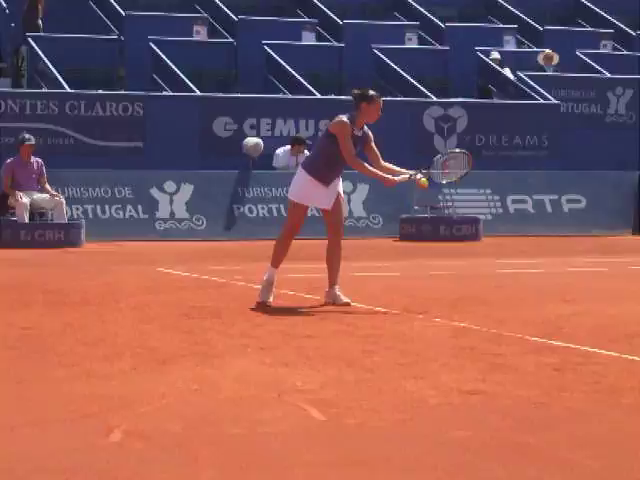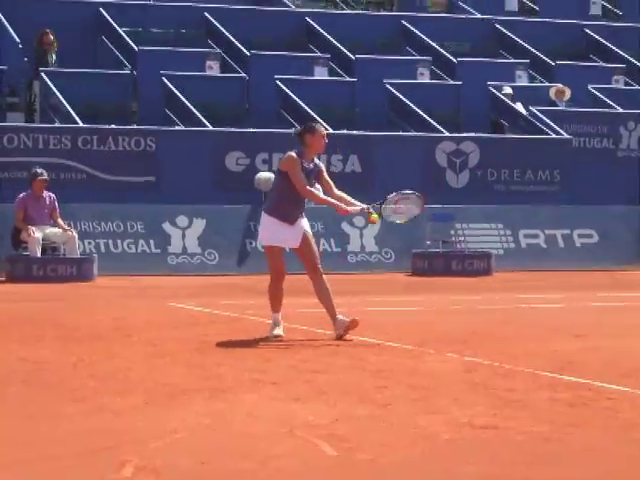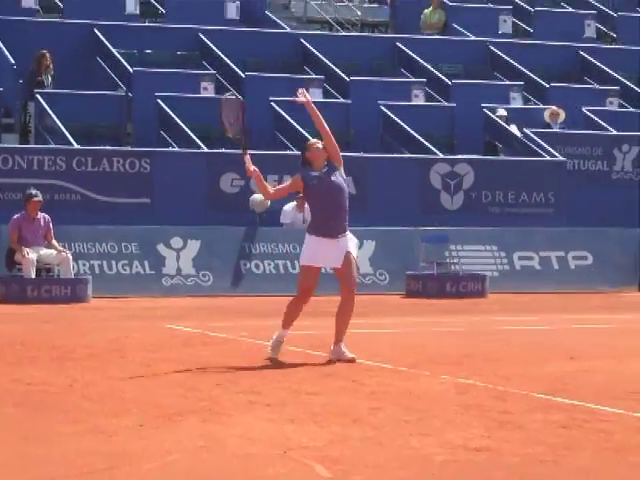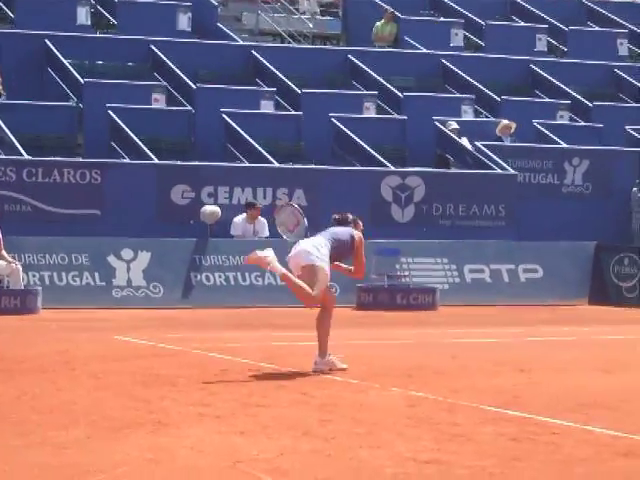
dt=1s
person 1, frame 1
left shoulder: (366, 135)
right shoulder: (342, 123)
left elbow: (379, 164)
right elbow: (352, 161)
left wrist: (409, 174)
right wrist: (384, 179)
left hip: (331, 183)
right hip: (308, 179)
left knee: (336, 235)
right knee: (290, 232)
left ankle: (332, 290)
right ankle: (269, 281)
person 1, frame 2
left shoulder: (317, 166)
right shoulder: (291, 159)
left elbow: (333, 191)
right elbow: (305, 190)
left wrist: (359, 206)
right wrist: (336, 205)
left hip: (297, 221)
right hip: (274, 221)
left knee: (316, 270)
right knee: (278, 274)
left ankle: (337, 320)
right ankle: (276, 321)
person 1, frame 3
left shoulder: (336, 165)
right shoulder: (303, 179)
left elbow: (325, 130)
right elbow: (270, 194)
left wrist: (309, 105)
right wrist: (256, 176)
left hip: (342, 240)
right hip: (317, 241)
left knee: (349, 293)
right knee: (304, 294)
left ankle: (338, 346)
right ankle: (280, 337)
person 1, frame 4
left shoulder: (332, 231)
right shoulder: (356, 236)
right elbow: (359, 272)
right wrist: (340, 267)
left hip: (300, 250)
right hip: (315, 250)
left knee: (328, 304)
right knee: (311, 298)
left ankle: (323, 358)
right ankle: (271, 262)
